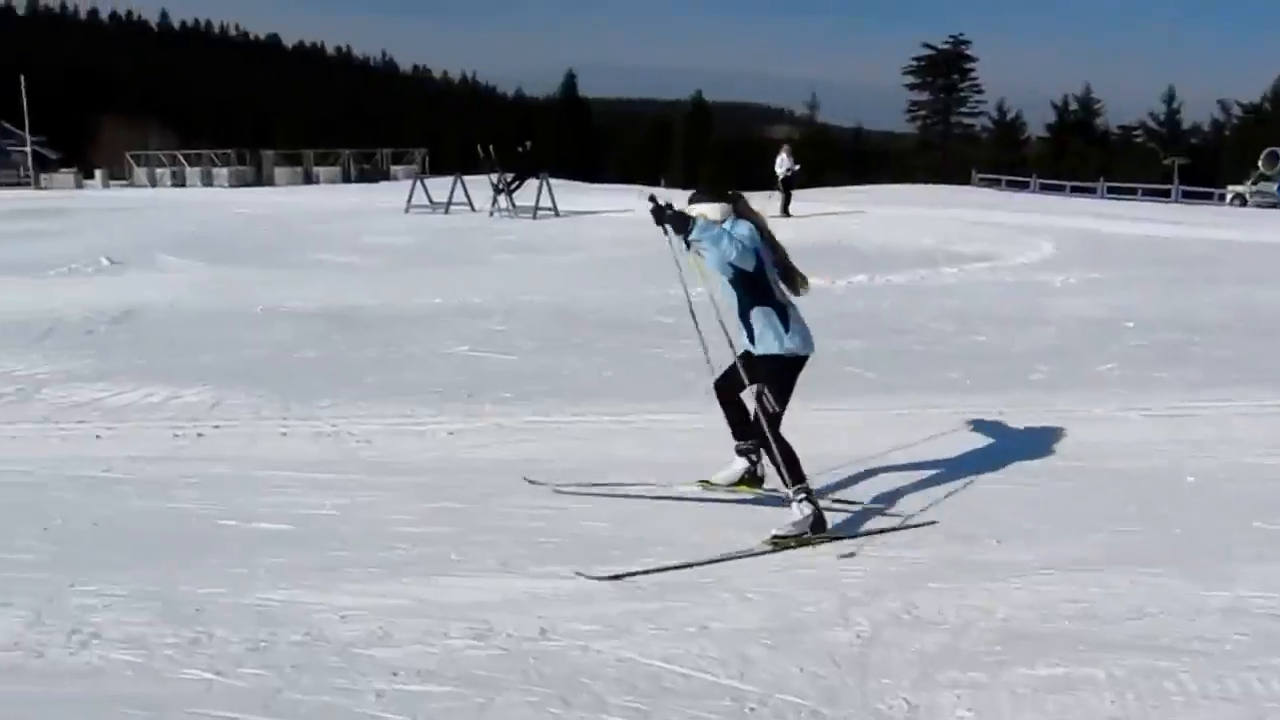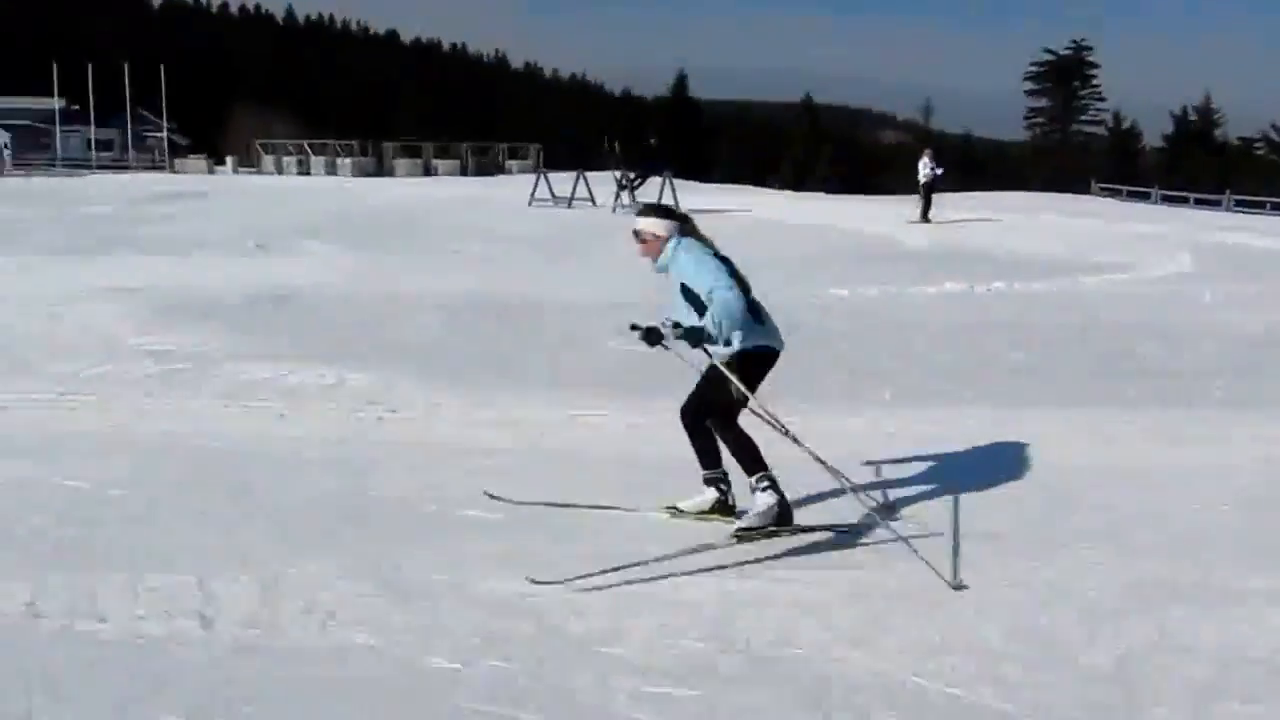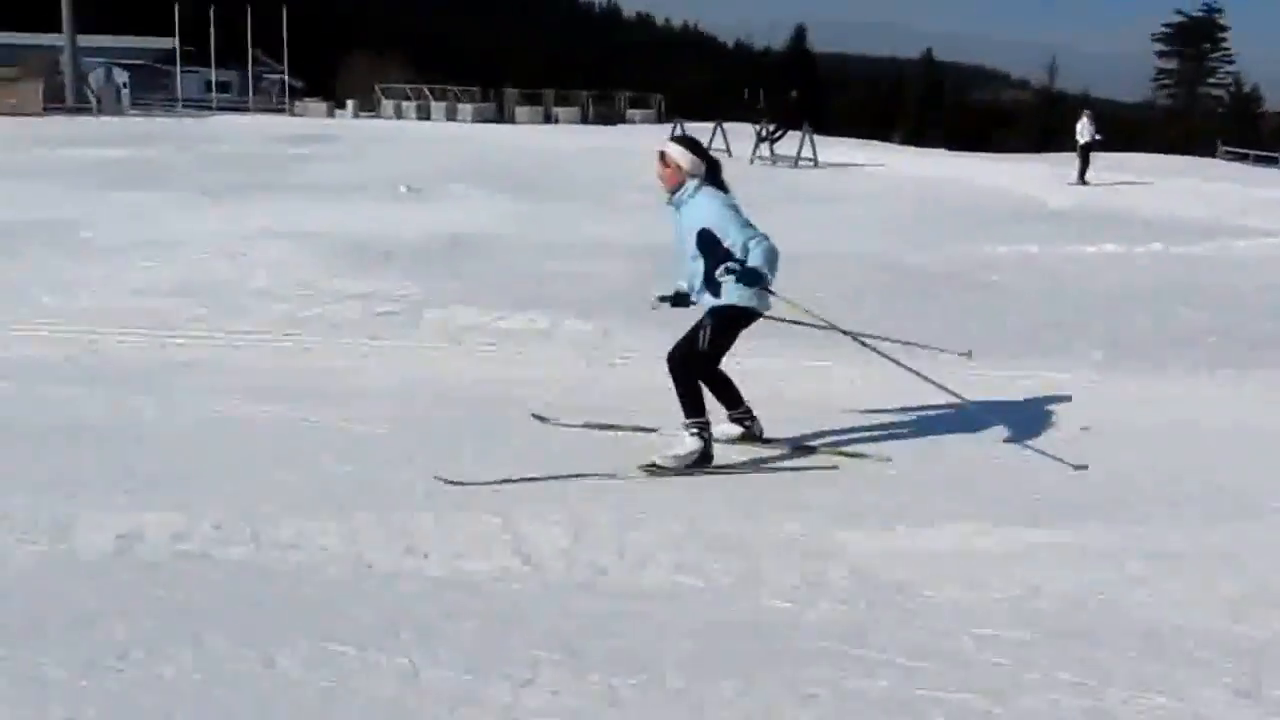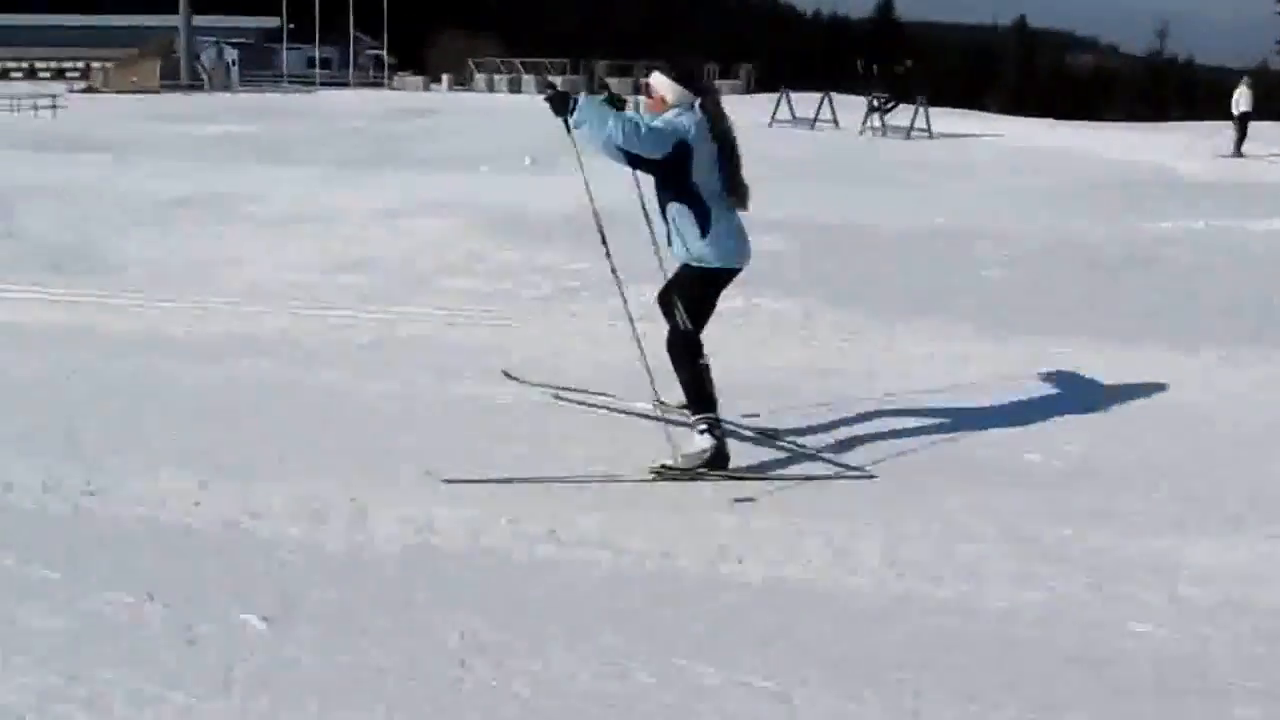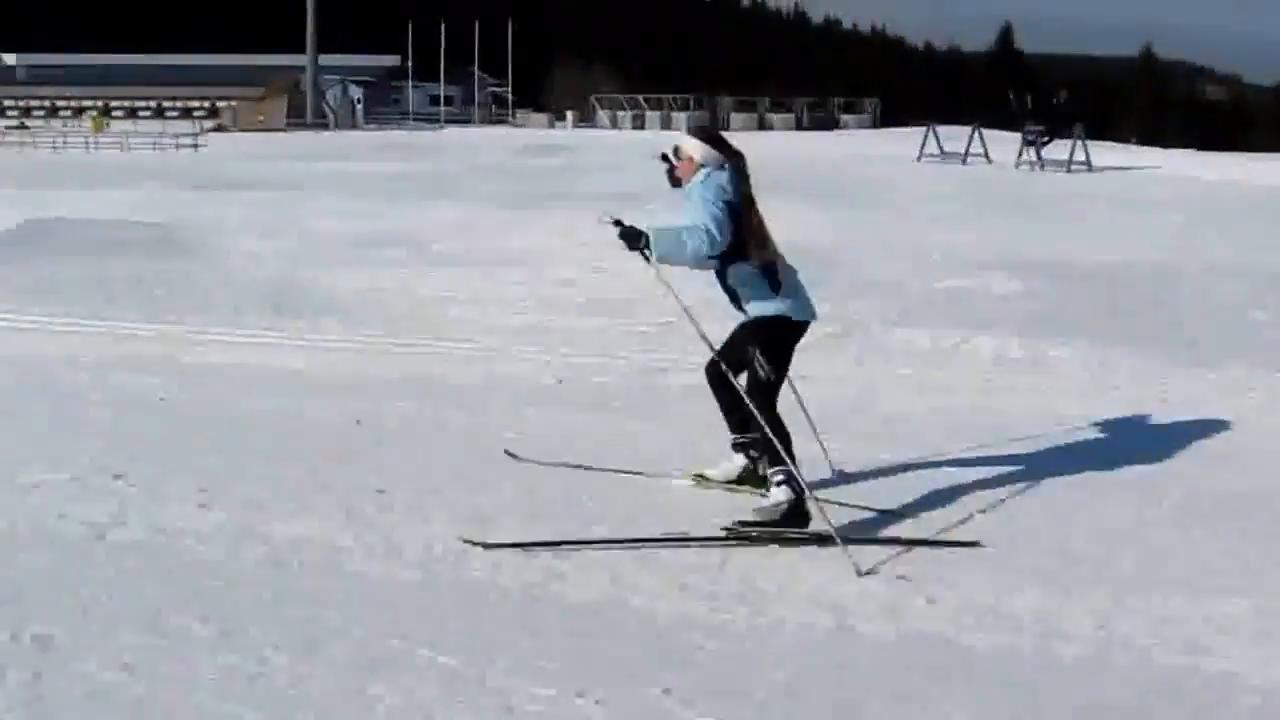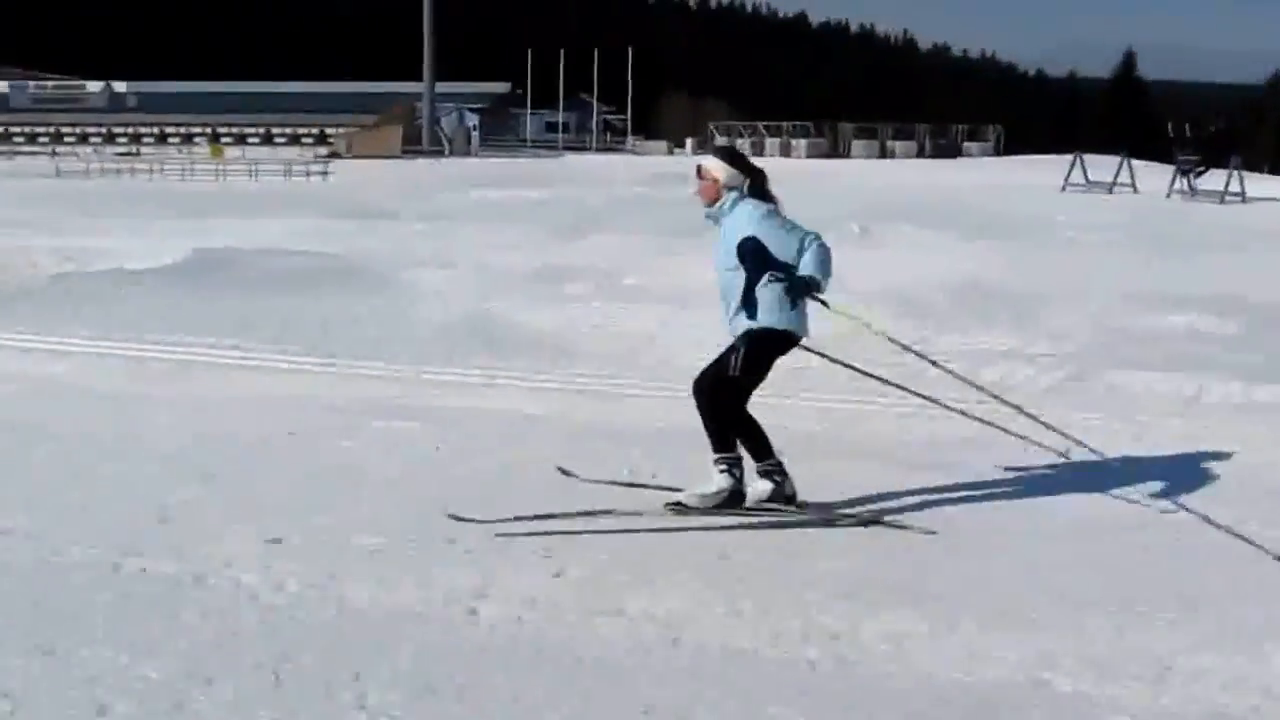
dt=0.4s
person 1, frame 1
left shoulder: (738, 232)
right shoulder: (734, 231)
left elbow: (732, 254)
right elbow: (706, 241)
left wrist: (694, 227)
right wrist: (671, 218)
left hip: (783, 347)
right hip: (765, 343)
left knee: (763, 429)
right knee: (725, 389)
left ankle: (808, 510)
right ankle: (748, 464)
person 1, frame 2
left shoulder: (691, 259)
right shoulder: (681, 261)
left elbow: (731, 300)
left wrist: (706, 332)
right wrist: (664, 332)
left hip: (752, 347)
right hip: (733, 350)
left knee: (719, 418)
right knee: (692, 412)
left ankle: (772, 501)
right ankle: (718, 493)
person 1, frame 3
left shoulder: (712, 206)
right shoulder: (688, 205)
left elbow: (761, 247)
left wrist: (756, 273)
right wrist: (686, 291)
left hip: (734, 300)
right hip: (724, 299)
left knee: (680, 359)
right knee: (705, 366)
left ankle: (698, 442)
right ankle: (742, 423)
person 1, frame 4
left shoulder: (679, 129)
right shoulder: (696, 126)
left elbow: (630, 137)
left wrist: (574, 107)
right wrist: (620, 107)
left hip: (708, 254)
right hip: (721, 249)
left knee: (680, 342)
right knee: (669, 301)
left ankle: (709, 441)
right ankle: (698, 392)
person 1, frame 5
left shoulder: (709, 190)
right shoulder: (721, 186)
left elbow: (706, 240)
left wrist: (649, 240)
right wrist: (683, 182)
left hip: (774, 309)
right hip: (768, 308)
left knee: (761, 398)
right knee: (718, 371)
left ankle: (789, 495)
right ankle: (751, 458)
person 1, frame 6
left shoulder: (755, 215)
right shoulder: (733, 217)
left elbow: (814, 247)
left wrist: (809, 278)
left hip: (771, 325)
right hip: (761, 324)
left knee: (706, 387)
right knee: (731, 403)
left ankle: (728, 479)
right ankle: (776, 482)
